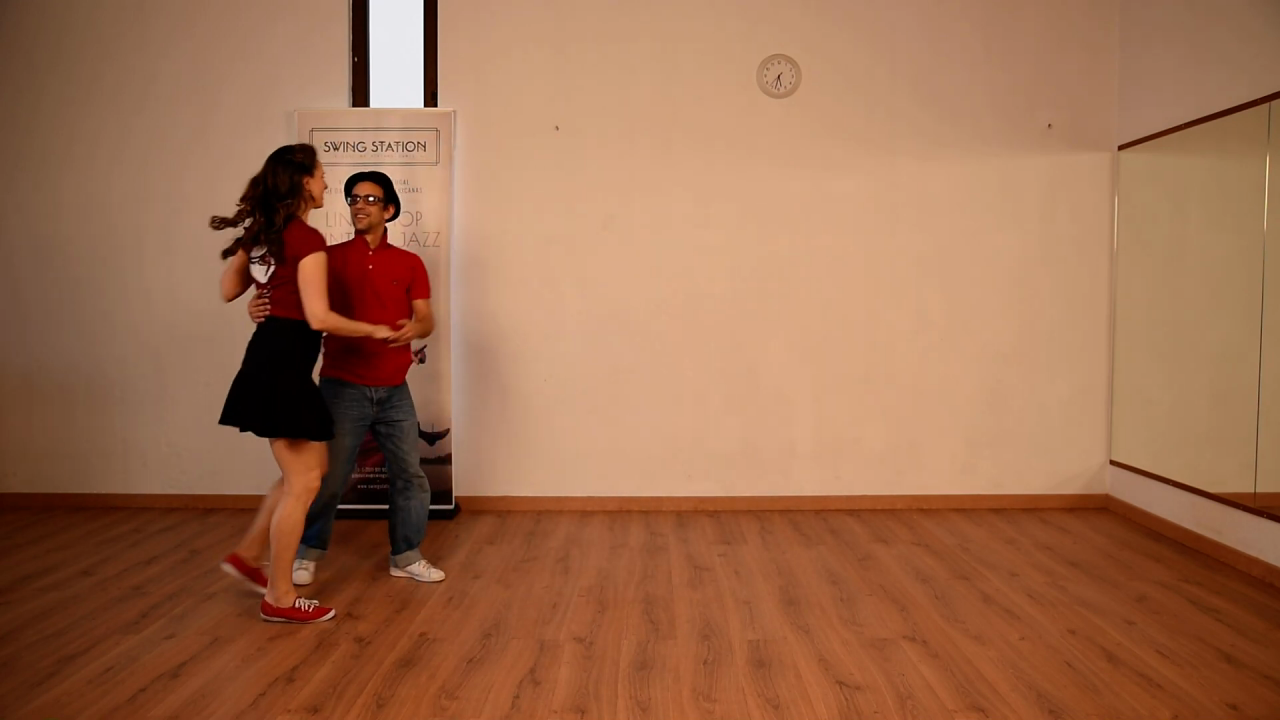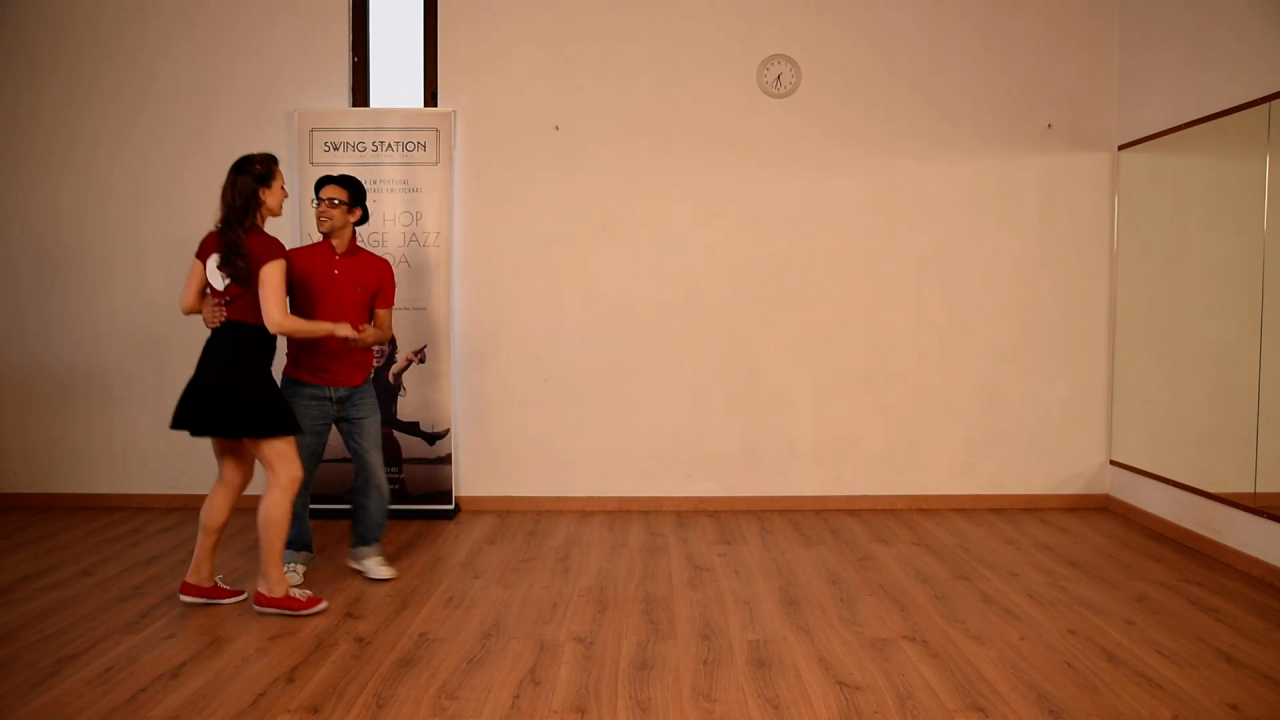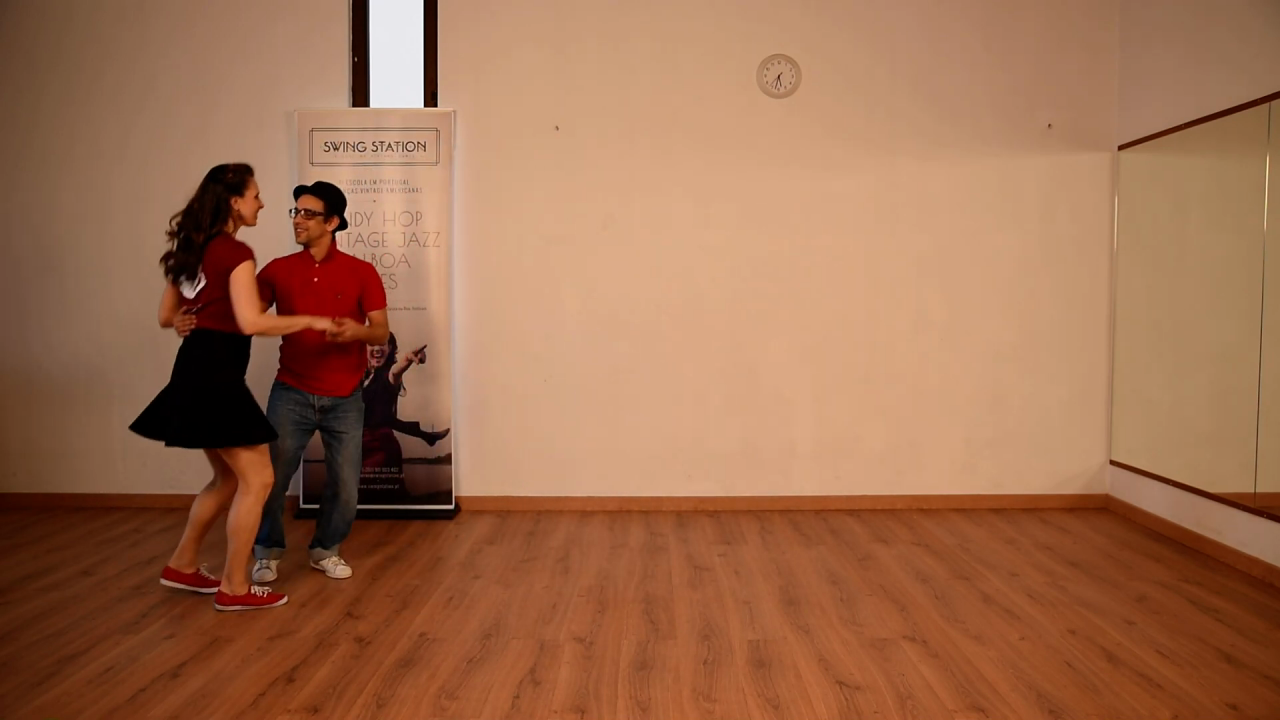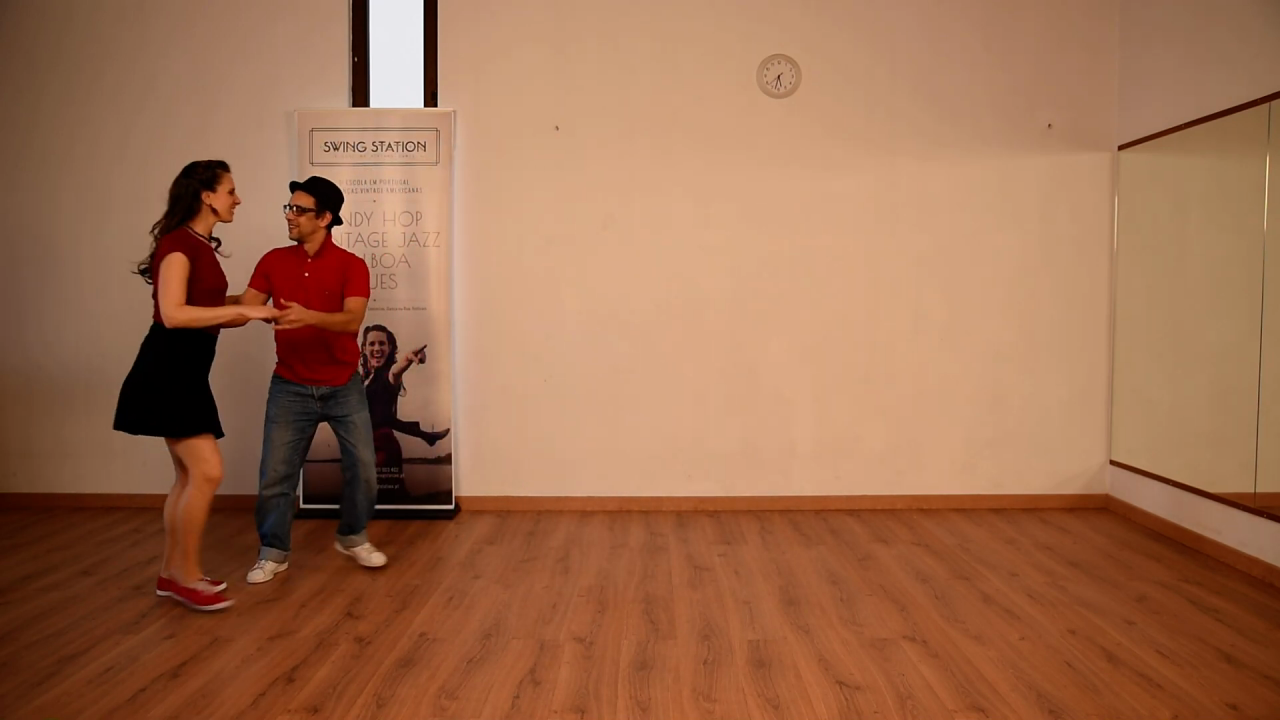
dt=0.3s
person 1, frame 1
left shoulder: (257, 232)
right shoulder: (307, 241)
left elbow: (228, 290)
right elbow: (319, 319)
right wrist: (373, 330)
left hip: (268, 356)
right hip: (284, 362)
left knee: (301, 472)
right knee: (304, 481)
left ankle: (247, 553)
right ankle: (280, 598)
person 1, frame 2
left shoulder: (213, 241)
right shoulder: (268, 248)
left elbow: (189, 304)
right elbow: (277, 322)
right wrist: (332, 328)
left hip: (218, 362)
right hip: (244, 367)
left knee: (233, 476)
right knee: (286, 474)
left ankle: (198, 578)
right ankle: (272, 588)
person 1, frame 3
left shoulder: (191, 249)
right shoulder: (236, 252)
left elbow: (166, 316)
right elbow: (250, 323)
right wrist: (309, 321)
left hip: (198, 373)
right hip: (214, 378)
left knee: (231, 479)
right knee: (257, 480)
left ankle: (182, 565)
right ankle: (235, 587)
person 1, frame 4
left shoulder: (201, 246)
right shoulder: (178, 243)
right elbow: (172, 314)
left wrist: (248, 313)
right wrist: (241, 310)
left hip: (185, 370)
right hip: (166, 370)
left knee: (191, 474)
right knee: (207, 471)
left ankle: (173, 573)
right ankle: (187, 576)
person 2, frame 1
left shoulder: (410, 264)
right shoulder: (331, 258)
left elbow: (425, 320)
left wrist: (413, 330)
right wrist: (263, 306)
left hip: (393, 390)
right hip: (344, 388)
left knee: (410, 474)
right knee: (330, 476)
left ankle: (406, 556)
right ankle: (306, 553)
person 2, frame 2
left shoulder: (378, 268)
right shoulder: (295, 260)
left elbow: (384, 327)
left wrist: (373, 335)
right wrist: (219, 313)
left hip: (357, 390)
right hip: (304, 388)
left knee: (372, 472)
right knee: (296, 477)
left ankle: (365, 550)
right ankle: (295, 556)
person 2, frame 3
left shoulder: (362, 273)
right shoulder: (278, 270)
left elbow: (381, 330)
left wrist: (356, 329)
right wrist: (200, 321)
left hip: (344, 398)
right hip: (292, 394)
left knee: (344, 483)
right knee: (270, 476)
left ankle: (326, 550)
right ankle: (268, 553)
person 2, frame 4
left shoulder: (351, 265)
right shoulder: (273, 262)
left elbow: (351, 320)
right elbow: (243, 310)
left wrist: (308, 317)
left hip: (343, 387)
right hip: (290, 388)
left knee: (363, 466)
right knee: (276, 474)
left ankle: (354, 537)
right ankle: (274, 553)
